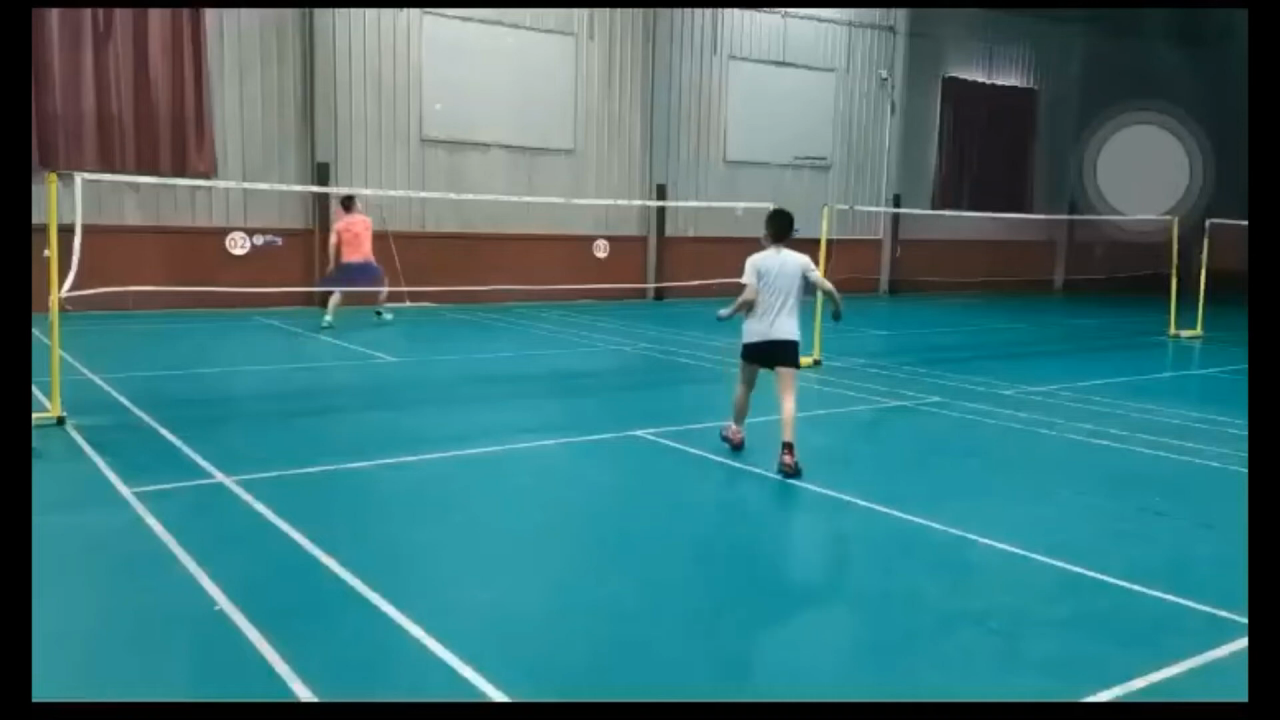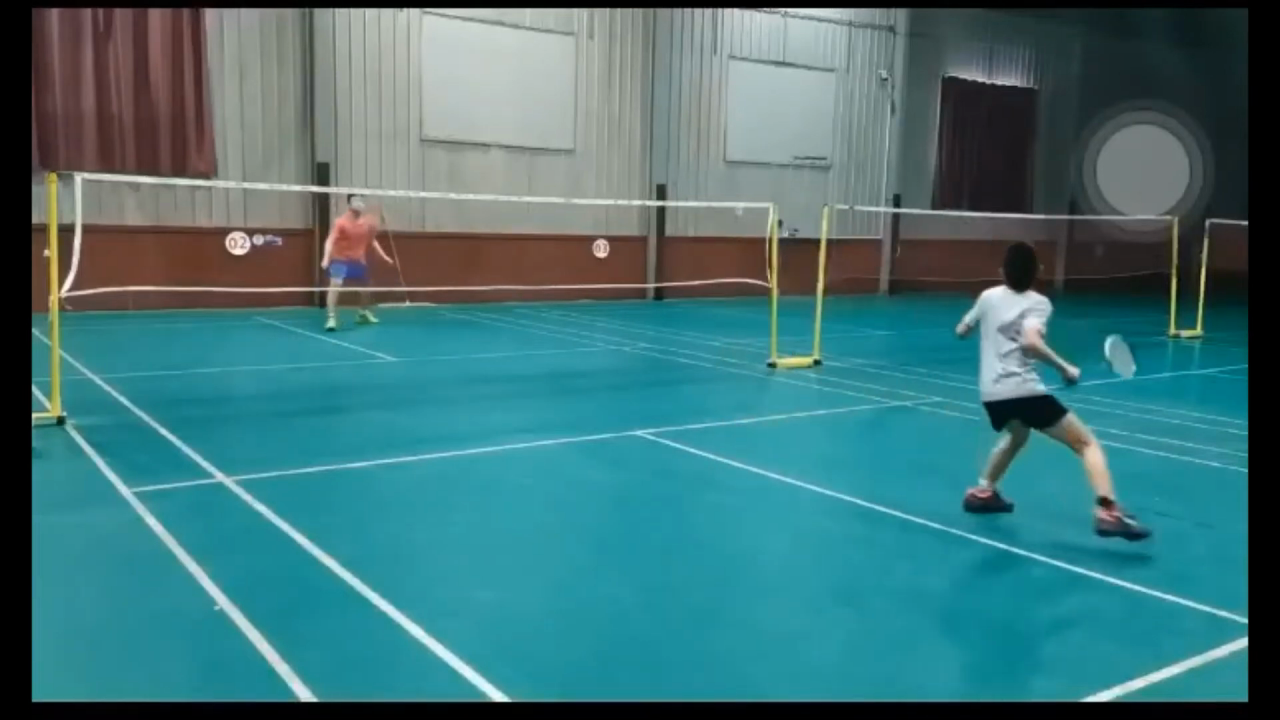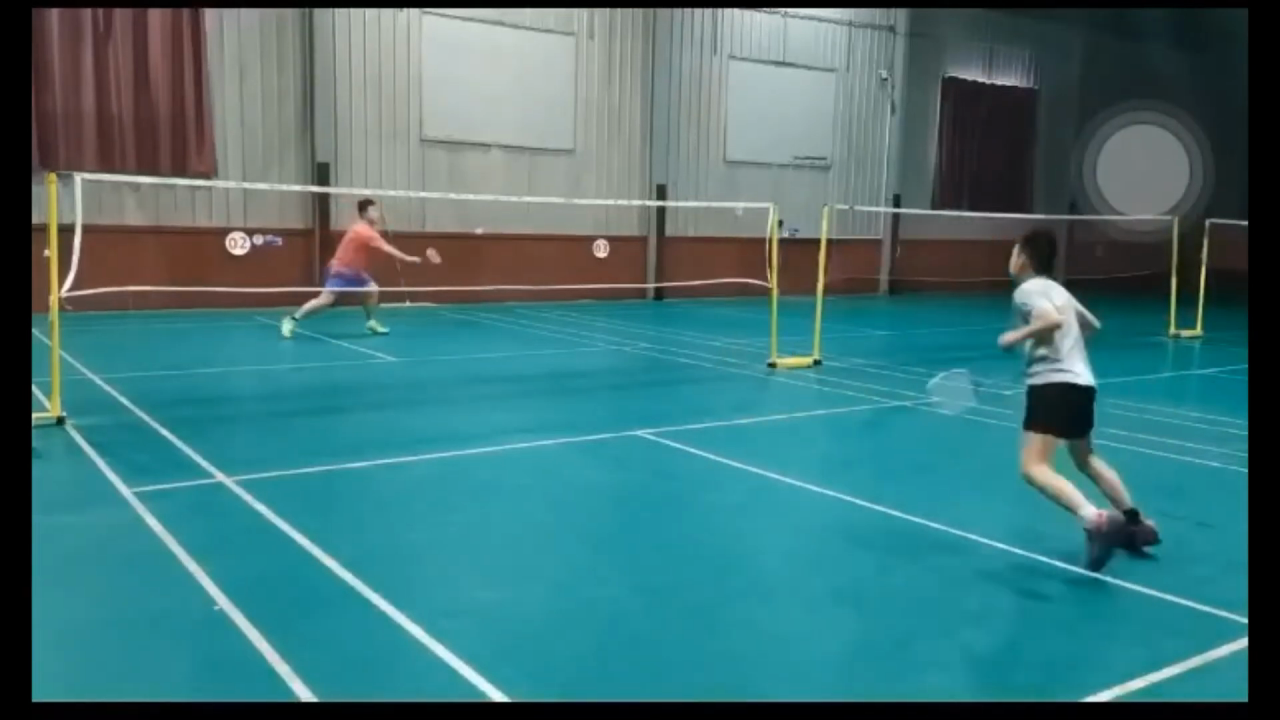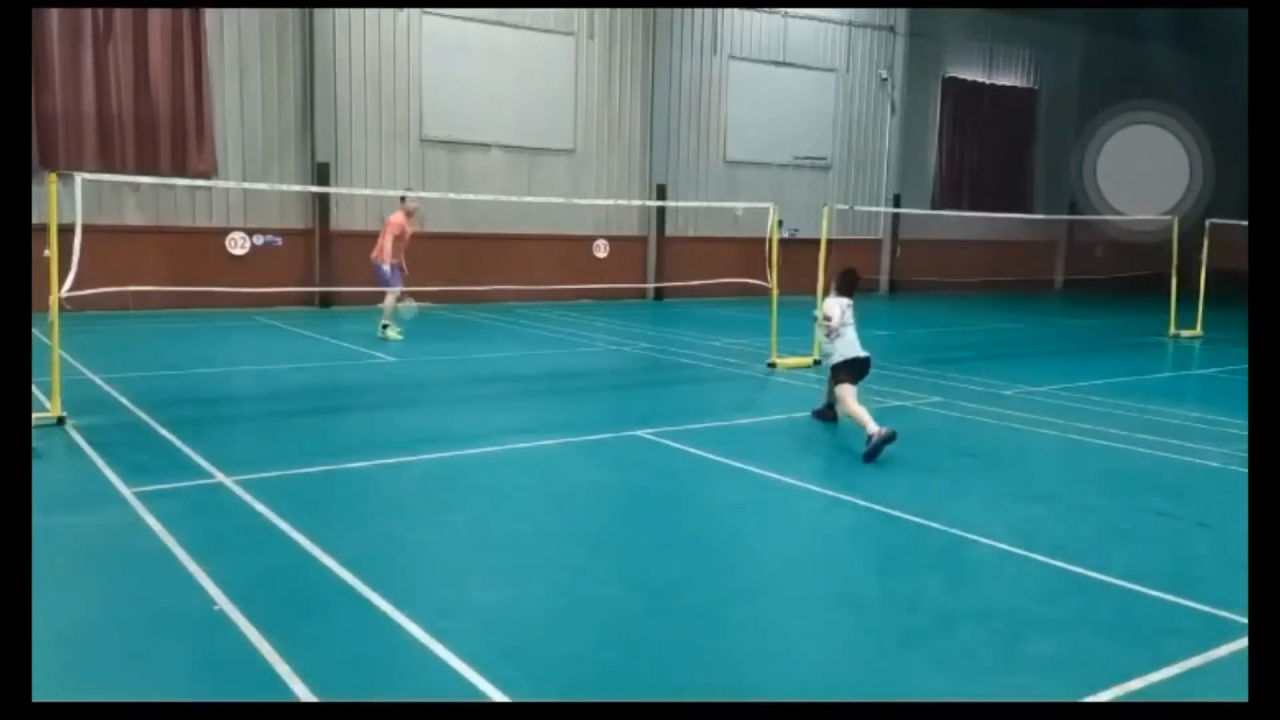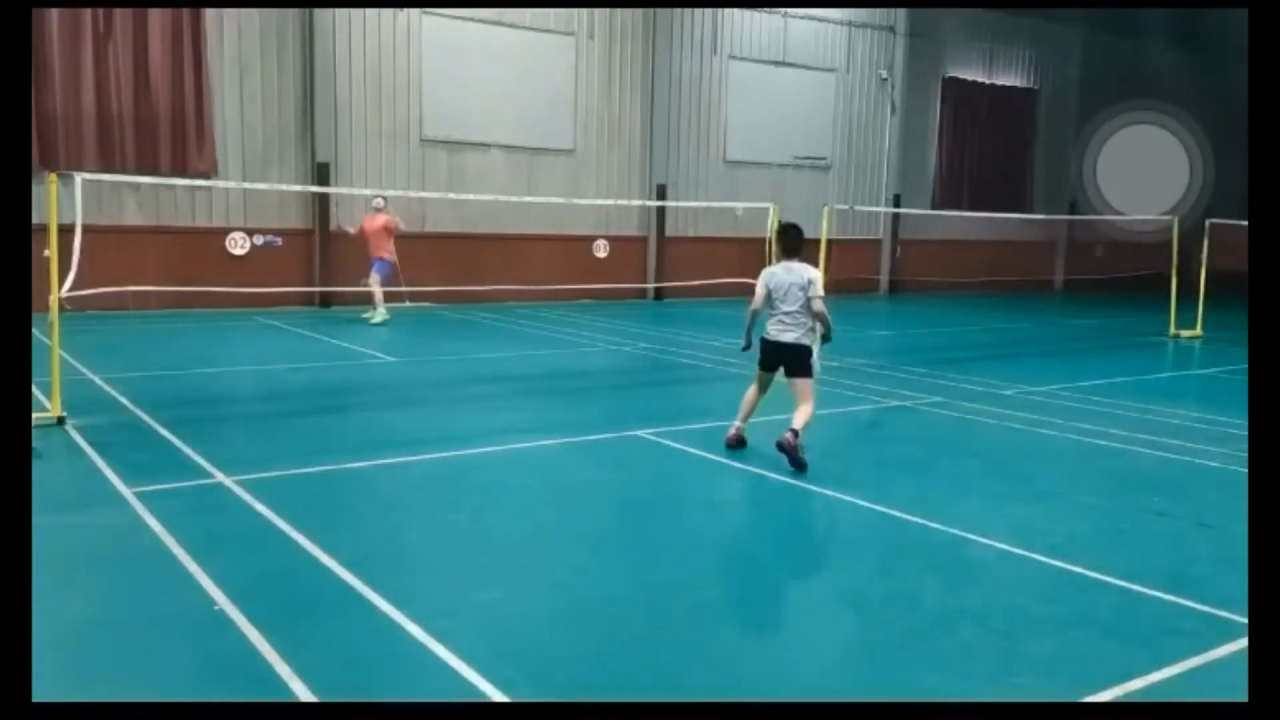
dt=1s
person 1, frame 1
left shoulder: (755, 260)
right shoulder: (801, 260)
left elbow: (749, 297)
right elbow: (826, 288)
left wrist: (728, 312)
right wrist: (838, 306)
left hip: (756, 335)
right hip: (786, 337)
left knee: (745, 385)
right knee: (787, 397)
left ankle: (736, 433)
right ankle: (787, 454)
person 1, frame 2
left shoulder: (988, 297)
right shoulder: (1038, 303)
left elbow: (961, 330)
right elbow: (1030, 342)
right wrist: (1065, 368)
left hip: (992, 393)
right hip: (1023, 392)
left knee: (1016, 437)
right knee: (1088, 445)
left ankle: (982, 492)
right ankle: (1108, 514)
person 1, frame 3
left shoulder: (1026, 291)
right shoulder: (1057, 290)
left elbow: (1053, 320)
right elbow: (1092, 324)
left wrist: (1016, 336)
left hip: (1053, 384)
right hip: (1082, 384)
left knee: (1033, 467)
right knee: (1084, 459)
left ankle: (1097, 521)
right ankle: (1135, 524)
person 1, frame 4
left shoulder: (830, 303)
right shoulder: (847, 304)
left elbow: (835, 318)
left wrist: (828, 325)
left hip: (844, 359)
right hip: (861, 358)
left knee: (848, 406)
right knee: (834, 379)
left ankle: (876, 433)
right ankle: (829, 409)
person 1, frame 5
left shoulder: (769, 273)
right shoulder: (811, 273)
left elbow: (755, 306)
right elbow: (819, 309)
left wrist: (747, 334)
right wrist: (827, 329)
left hip: (772, 340)
right hip: (800, 344)
left knee: (758, 387)
right knee: (806, 405)
left ankle: (736, 430)
right ankle: (791, 437)
